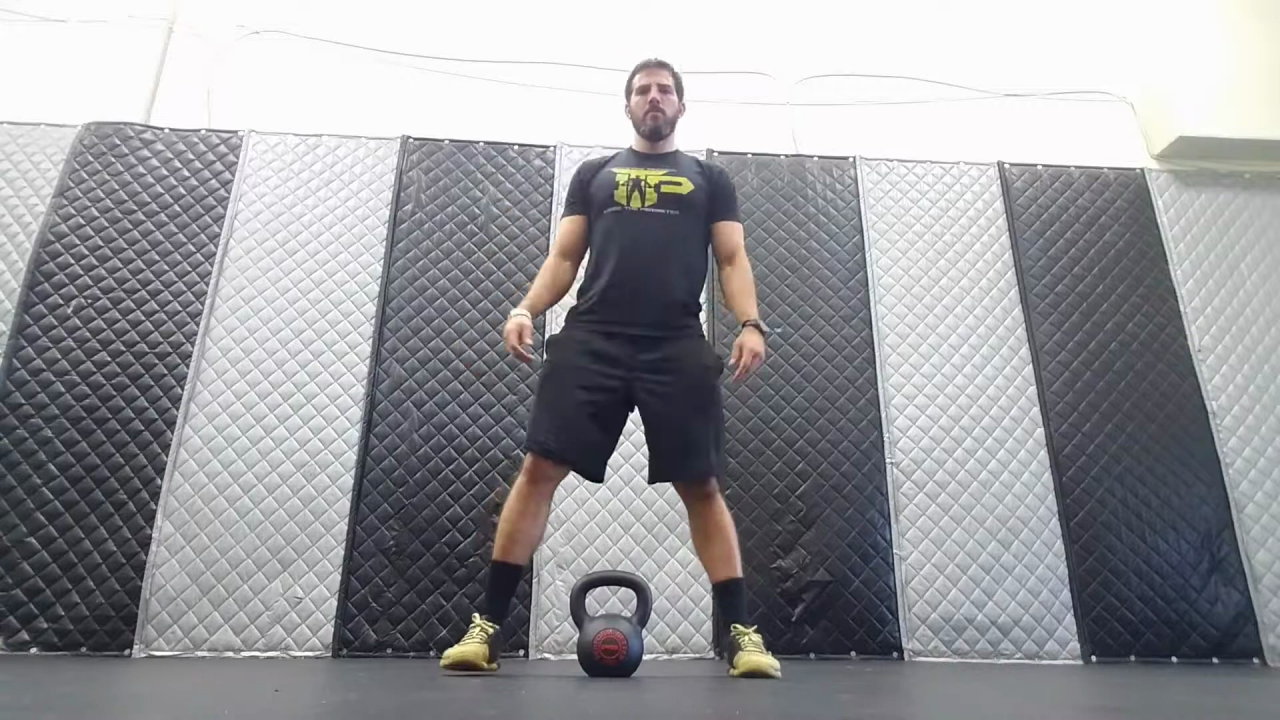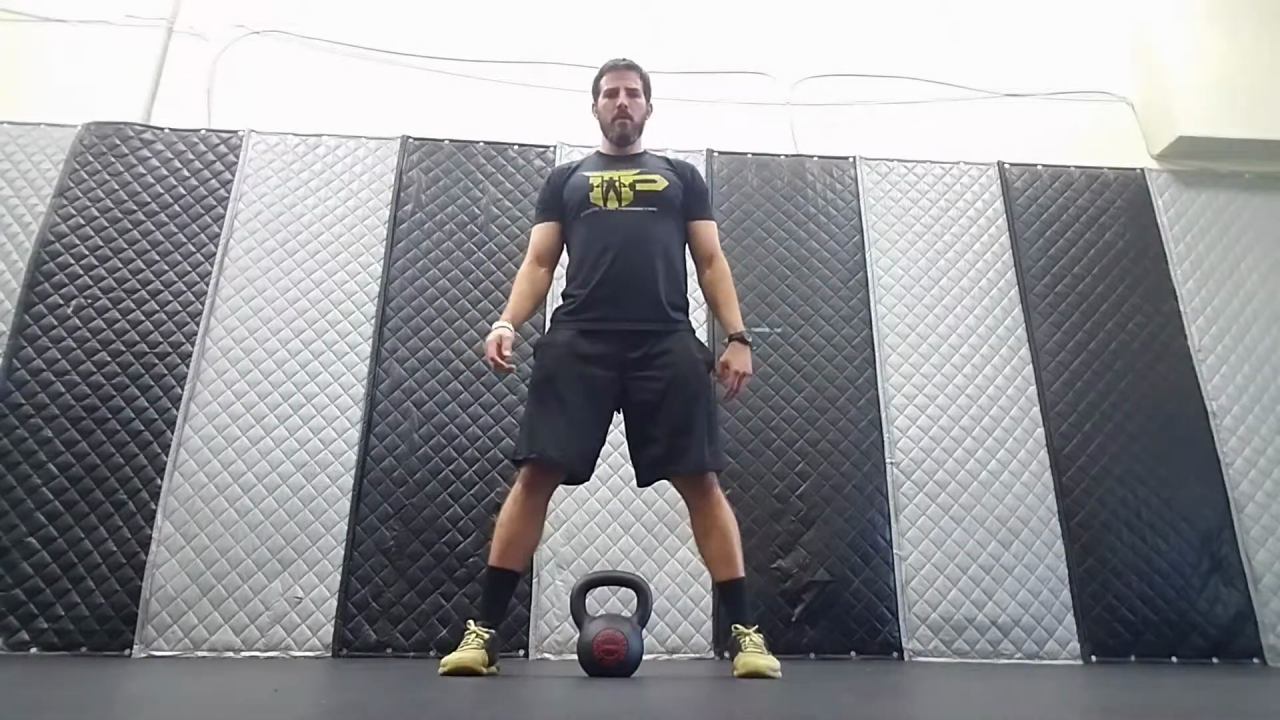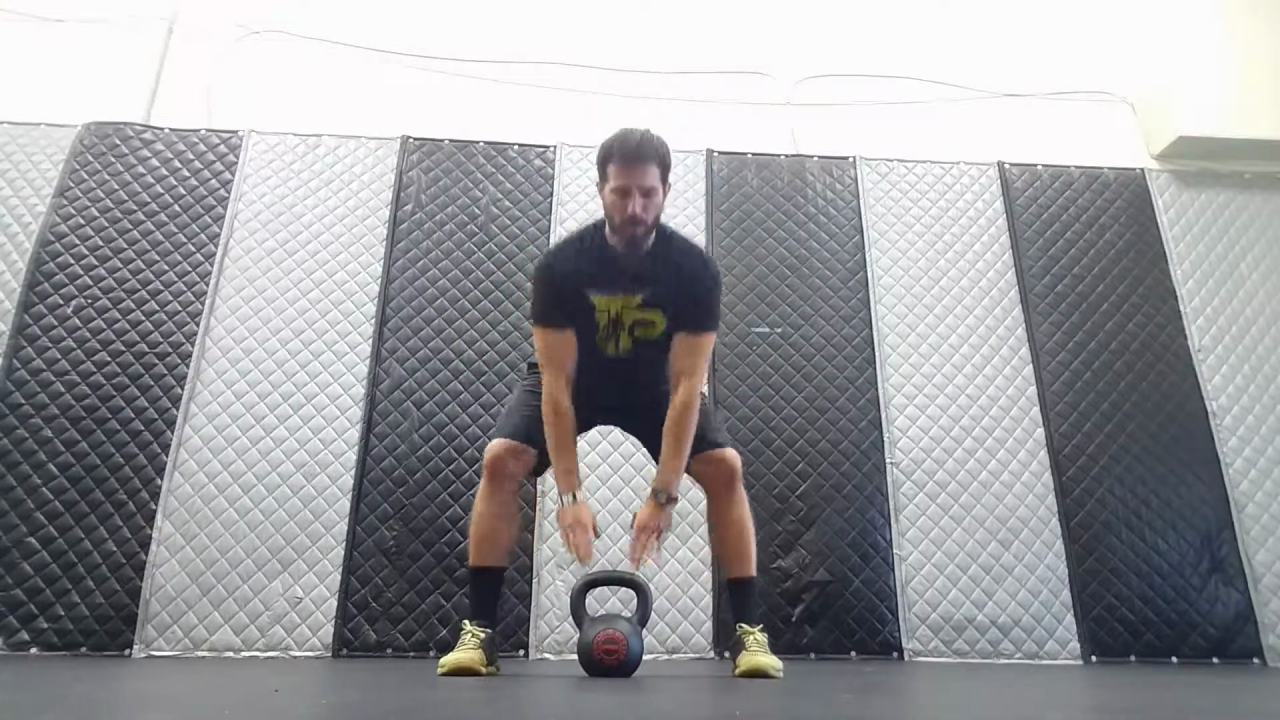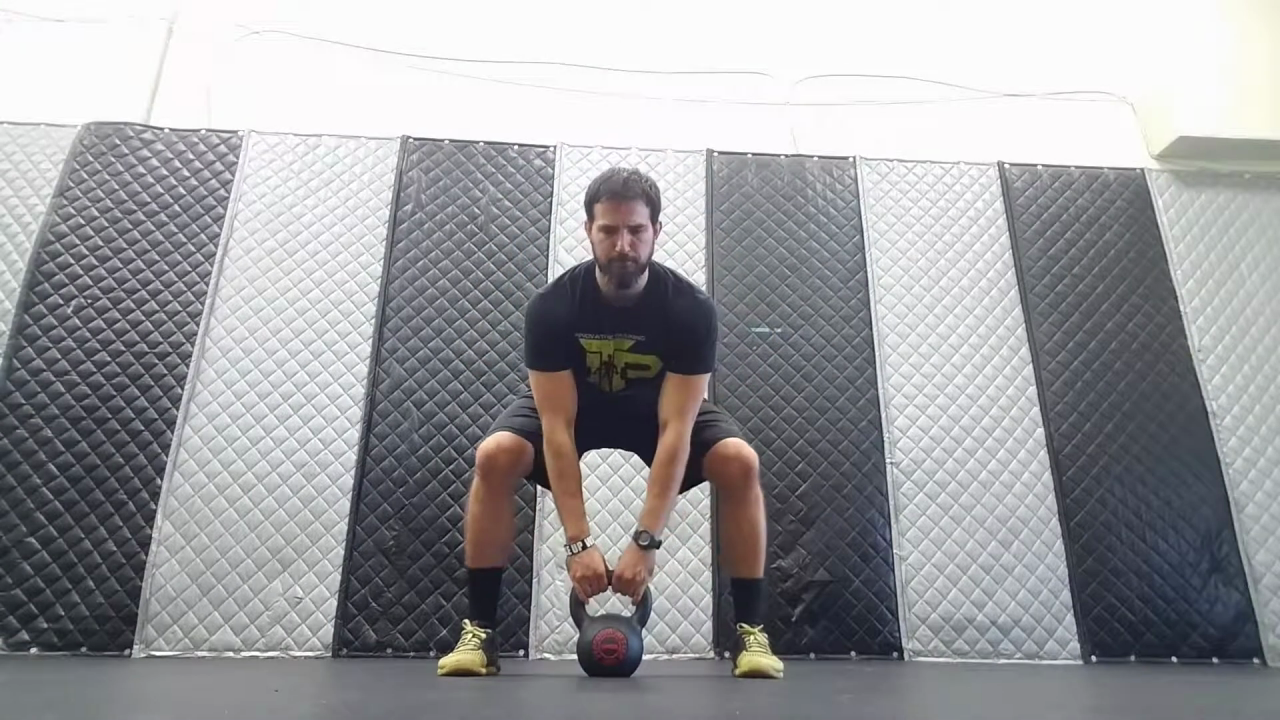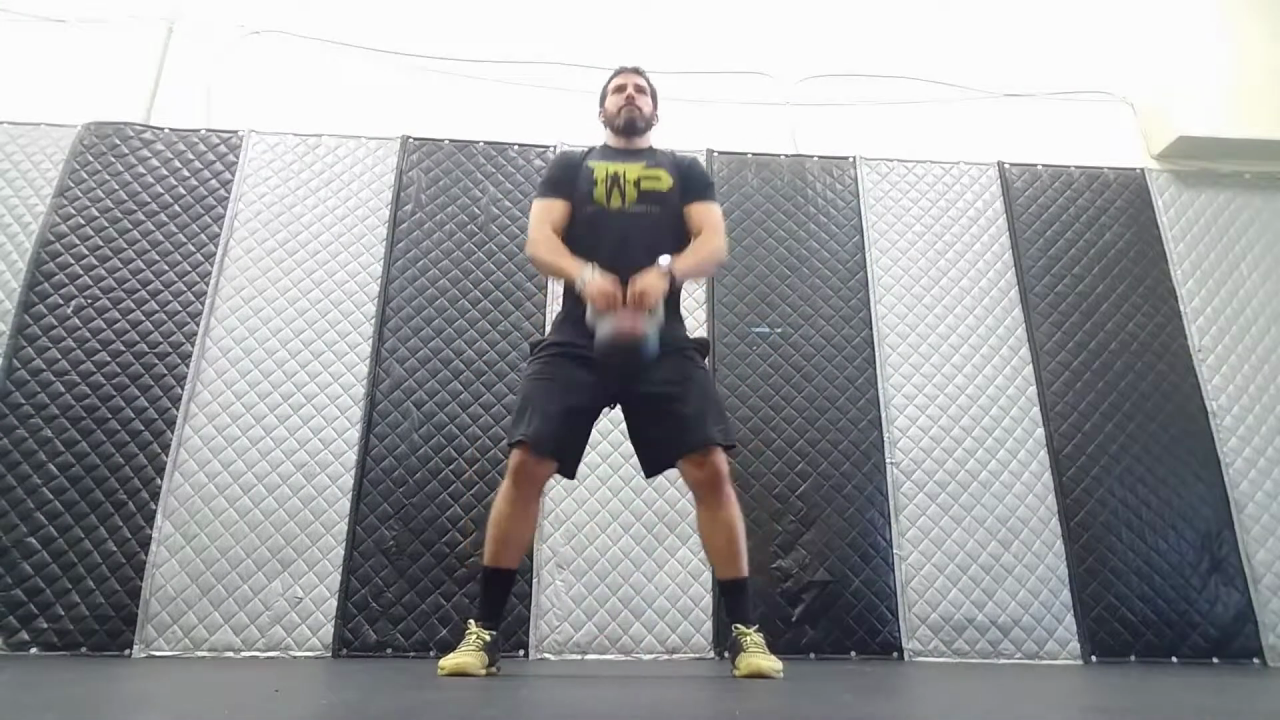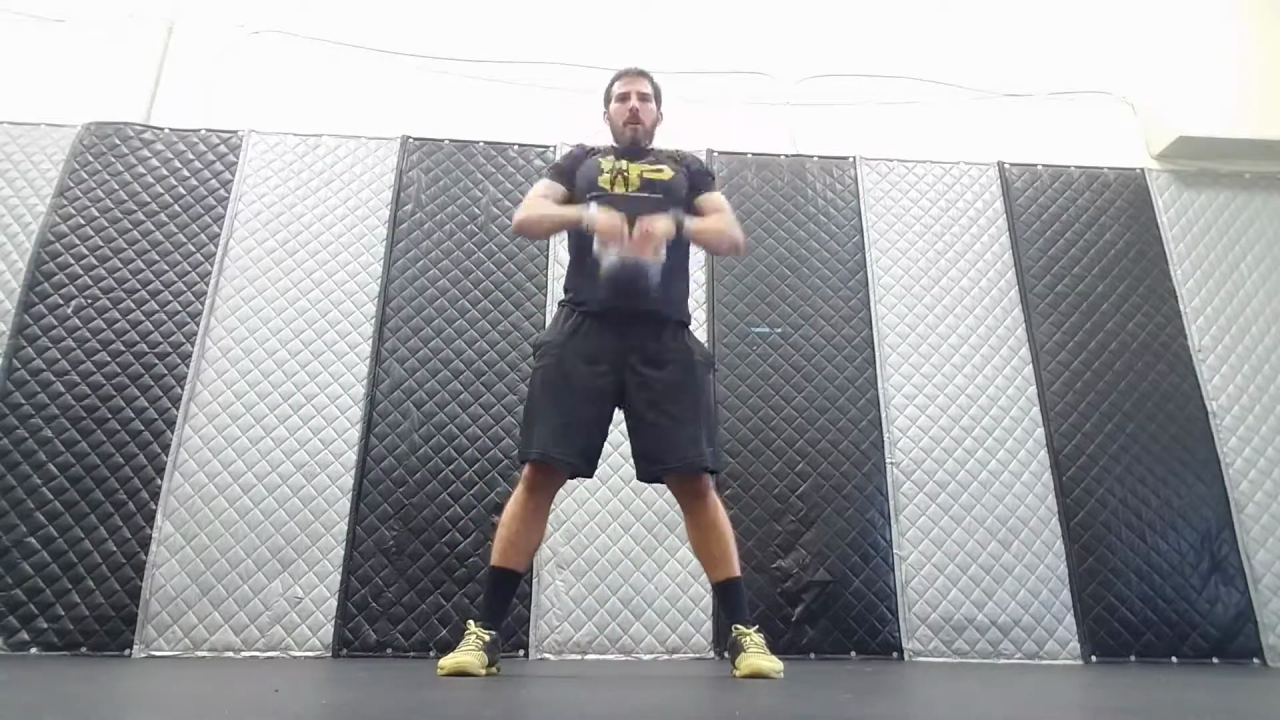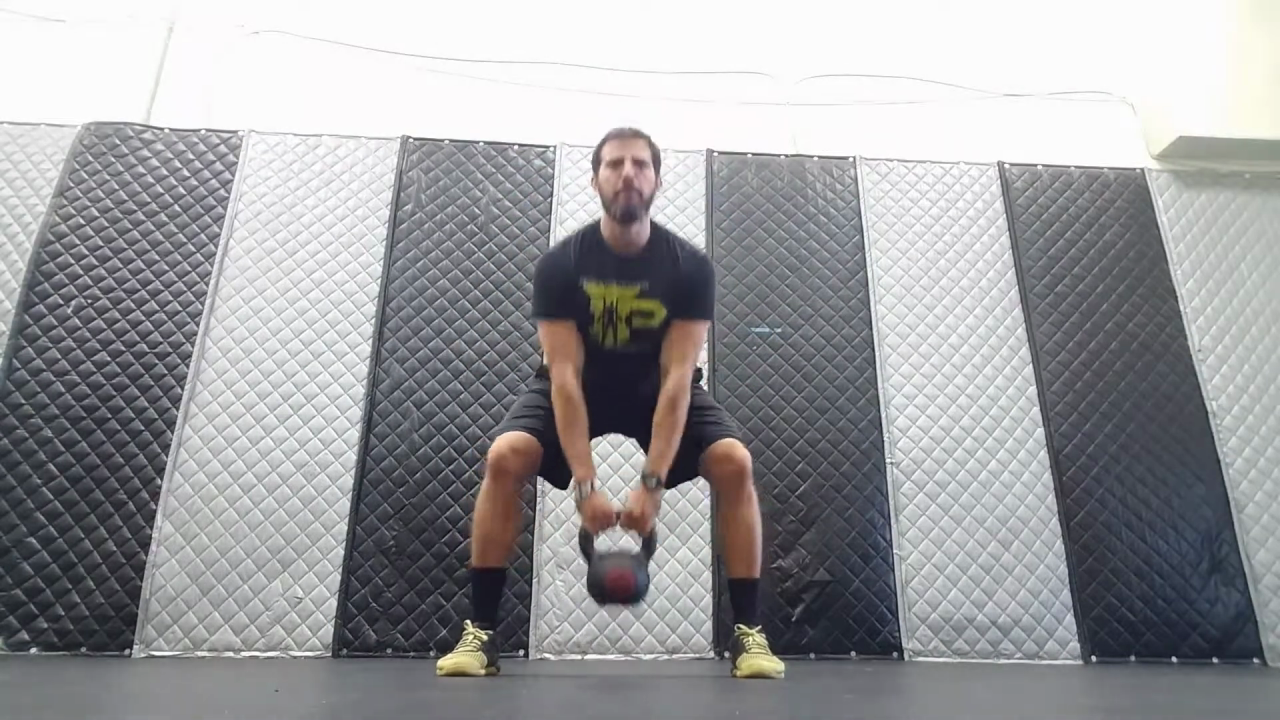
dt=0.7s
person 1, frame 1
left shoulder: (709, 178)
right shoulder: (594, 173)
left elbow: (734, 261)
right elbow: (564, 257)
left wrist: (750, 324)
right wrist: (524, 309)
left hip: (677, 348)
right hip: (591, 342)
left knee: (701, 486)
right knee: (540, 469)
left ankle: (740, 632)
right ankle: (487, 626)
person 1, frame 2
left shoulder: (681, 175)
right shoulder: (566, 178)
left elbow: (711, 261)
right elbow: (538, 262)
left wrist: (737, 336)
right wrist: (505, 322)
left hip: (667, 344)
right hip: (578, 343)
left knee: (701, 481)
right knee: (537, 474)
left ankle: (743, 631)
right ankle: (483, 630)
person 1, frame 3
left shoulder: (695, 270)
right shoulder: (561, 265)
left elbow: (687, 387)
right elbow: (556, 386)
left wrist: (662, 495)
right wrist: (570, 496)
left hip: (654, 385)
right hip: (574, 378)
left knee: (724, 468)
right knee: (502, 461)
left ankle: (748, 631)
right ankle: (480, 630)
person 1, frame 4
left shoulder: (691, 309)
right shoulder: (551, 307)
left elbow: (675, 430)
right elbow: (558, 429)
left wrist: (645, 541)
right wrist: (578, 542)
left hip: (657, 409)
right hip: (571, 405)
left knee: (740, 462)
right knee: (495, 456)
left ankle: (749, 631)
right ankle: (479, 631)
person 1, frame 5
left shoulder: (682, 170)
right shoulder: (571, 167)
left elbow: (714, 245)
right elbow: (538, 242)
left wrist: (666, 272)
right wrist: (583, 275)
left hip: (662, 343)
right hip: (576, 343)
left knee: (712, 472)
right knee: (525, 466)
left ankle: (744, 632)
right ankle: (482, 632)
person 1, frame 6
left shoulder: (687, 168)
right shoulder: (578, 161)
left elbow: (733, 236)
right elbow: (525, 218)
left wrist: (675, 224)
right wrist: (586, 215)
left hip: (663, 337)
right hip: (582, 332)
left knee: (693, 482)
right knee: (539, 476)
left ankle: (743, 633)
right ankle: (483, 632)
person 1, frame 7
left shoulder: (688, 266)
right shoulder: (561, 263)
left elbow: (676, 382)
right elbow: (565, 380)
left wrist: (652, 486)
right wrist: (585, 486)
left hip: (657, 392)
right hip: (580, 390)
left knee: (734, 465)
right knee: (506, 458)
left ankle: (747, 632)
right ankle: (479, 632)
